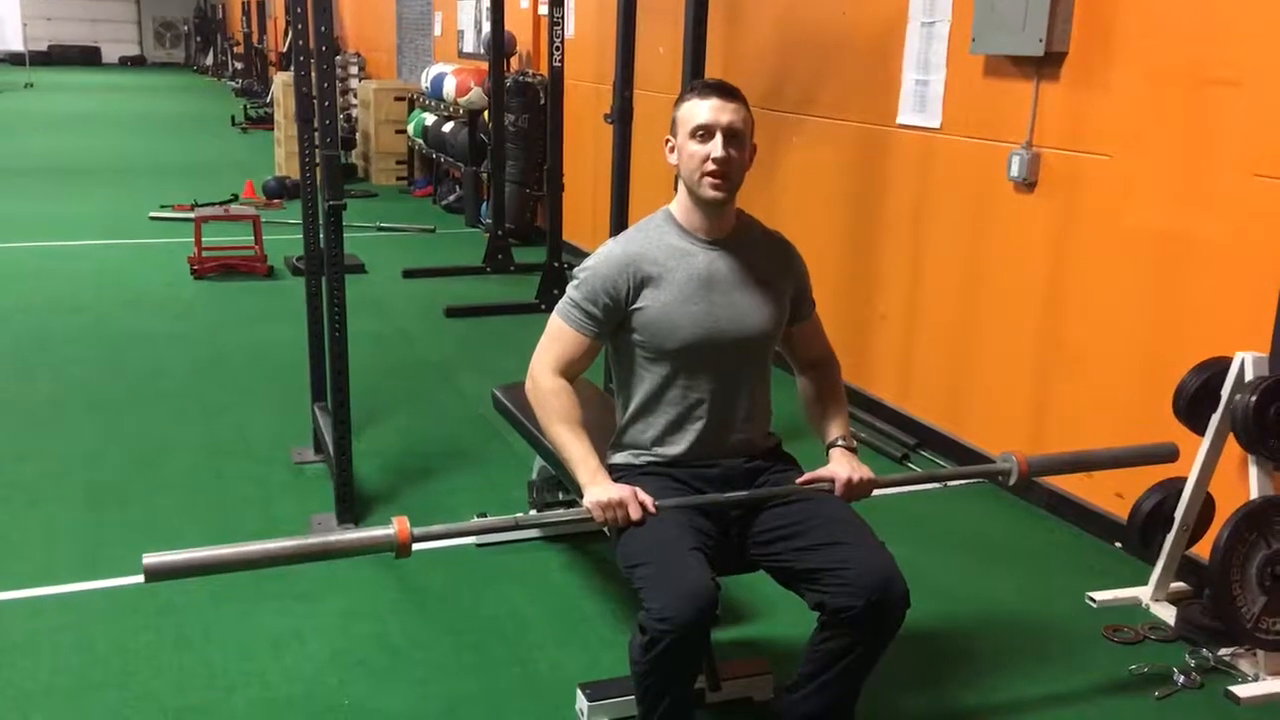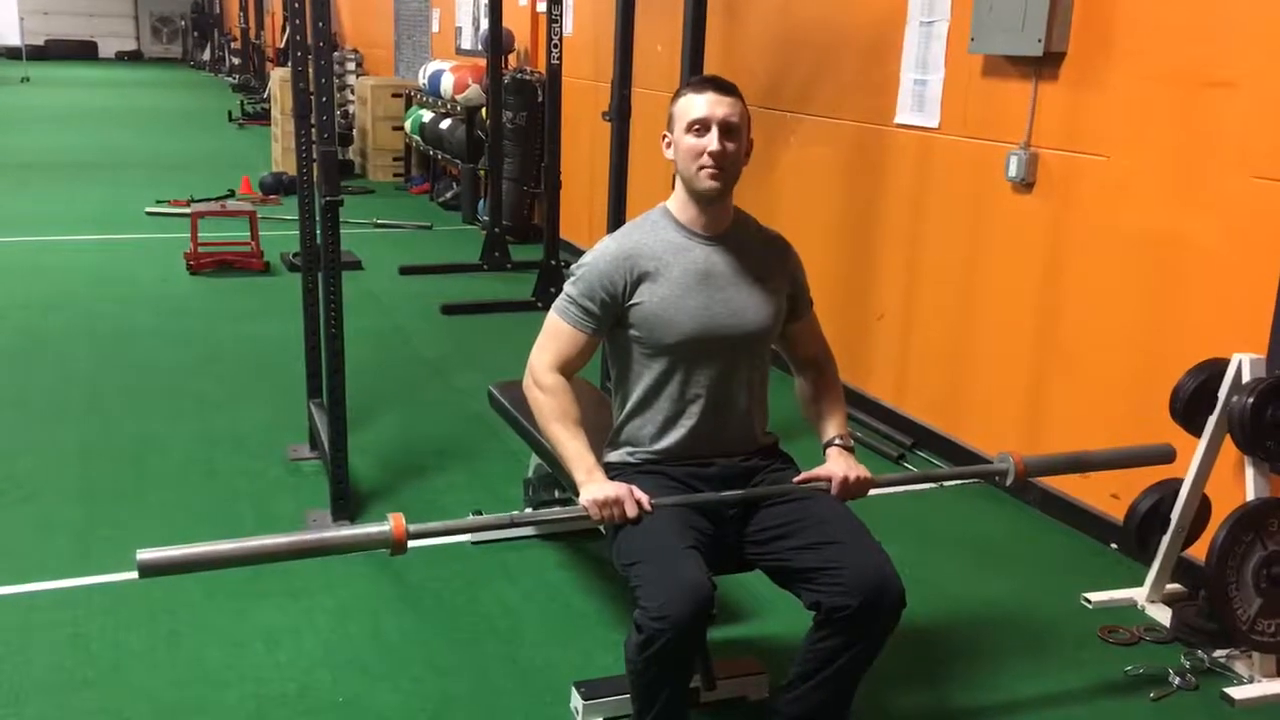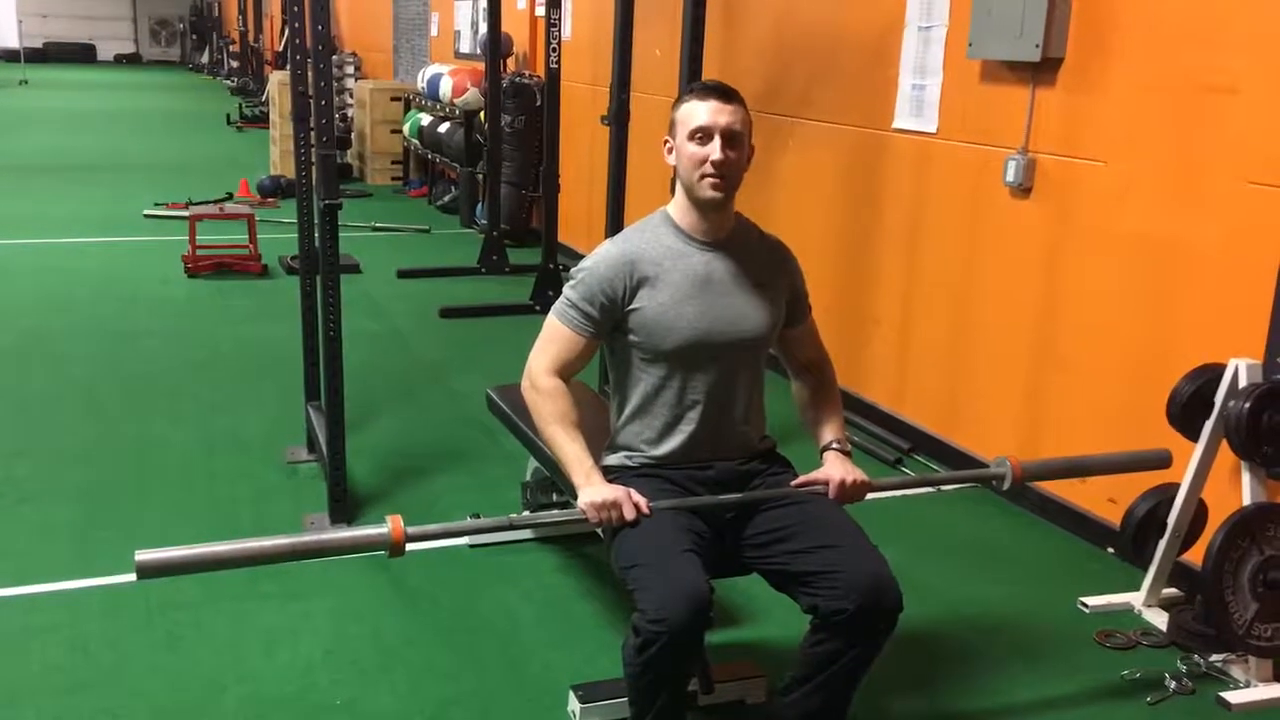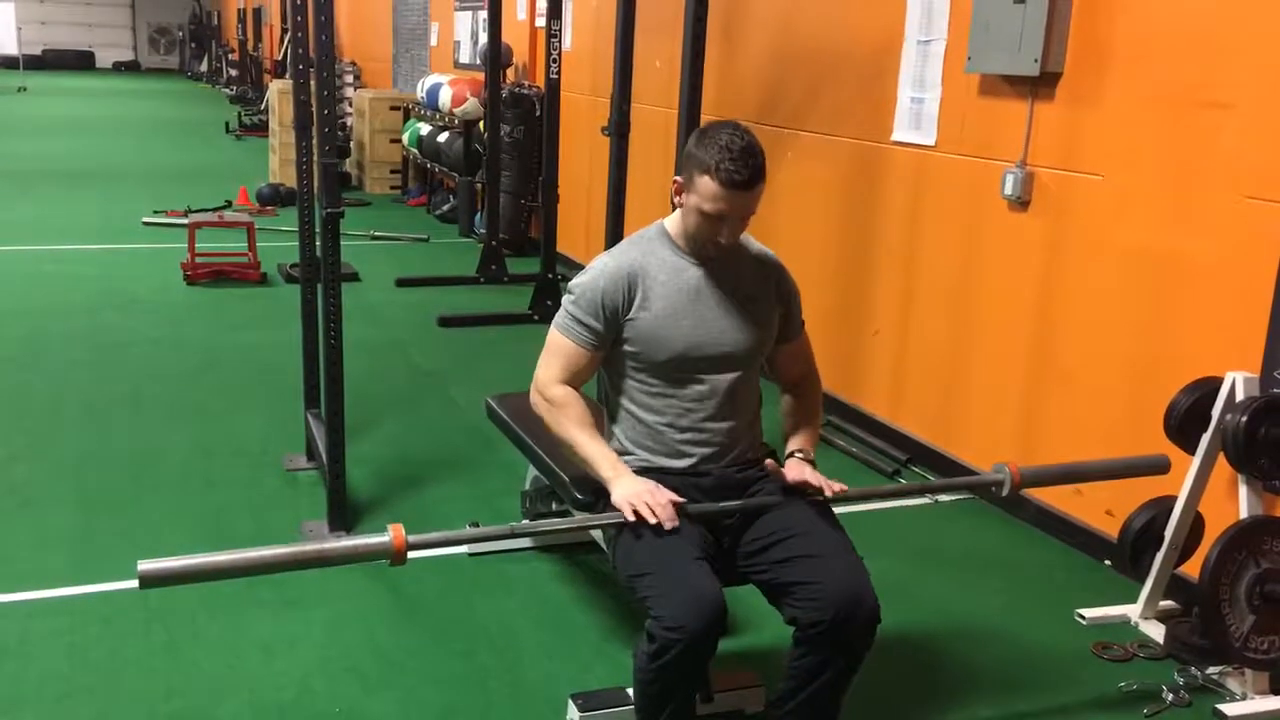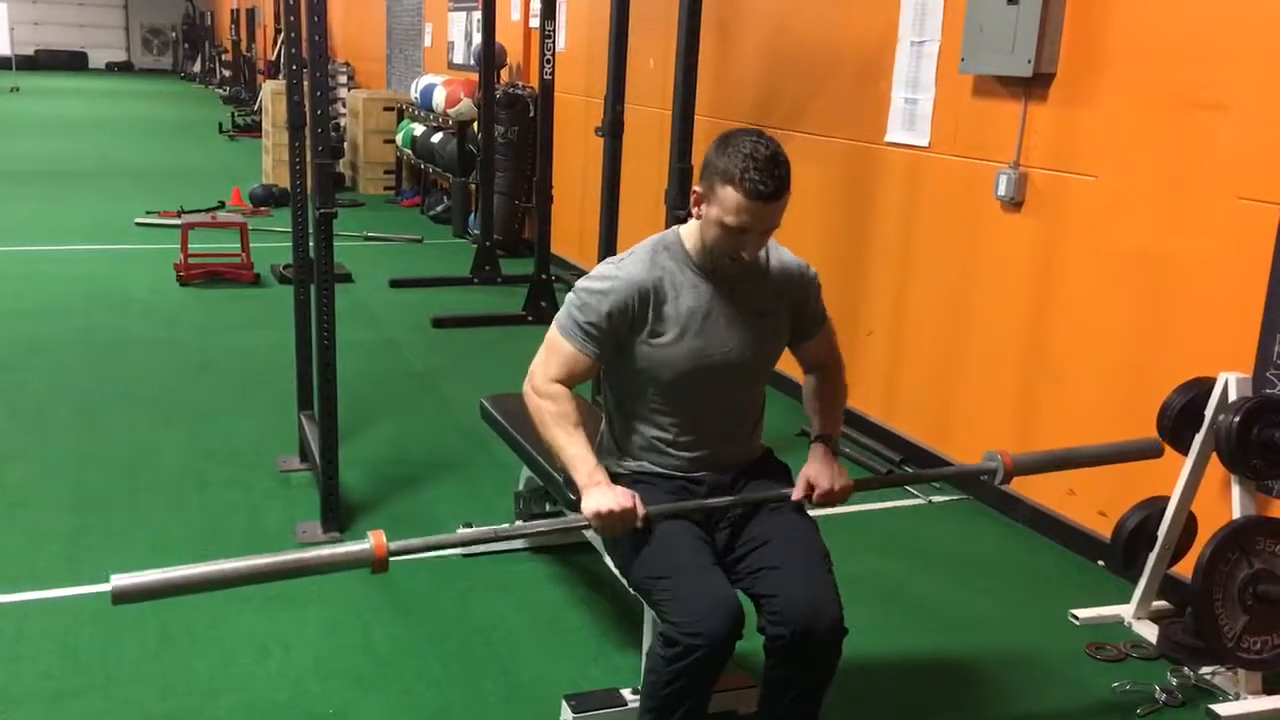
dt=1s
person 1, frame 1
left shoulder: (778, 257)
right shoulder: (625, 261)
left elbow: (815, 361)
right elbow: (547, 375)
left wrist: (841, 445)
right wrist: (595, 479)
left hip: (761, 469)
right hip: (656, 476)
left knee: (877, 592)
right knee: (682, 605)
person 1, frame 2
left shoulder: (774, 254)
right shoulder: (622, 257)
left elbow: (812, 361)
right elbow: (545, 374)
left wrist: (837, 445)
right wrist: (592, 478)
left hip: (757, 468)
right hip: (653, 475)
left knee: (874, 592)
right knee: (678, 604)
person 1, frame 3
left shoulder: (773, 260)
right shoulder: (622, 262)
left elbow: (810, 366)
right elbow: (543, 377)
left wrist: (834, 449)
right wrist: (590, 481)
left hip: (755, 471)
right hip: (652, 478)
left knee: (871, 595)
right knee: (676, 608)
person 1, frame 4
left shoulder: (769, 275)
right shoulder: (618, 275)
left elbow: (799, 380)
right elbow: (551, 389)
left wrist: (798, 454)
right wrist: (619, 477)
left hip: (750, 480)
right hip: (655, 487)
left knee: (849, 607)
right knee: (691, 614)
person 1, frame 5
left shoulder: (791, 280)
right shoulder: (627, 283)
left elbow: (823, 367)
right elbow: (545, 385)
left wrist: (823, 447)
right wrist: (594, 482)
left hip: (748, 479)
right hip: (648, 486)
left knee: (814, 620)
right knee: (708, 620)
